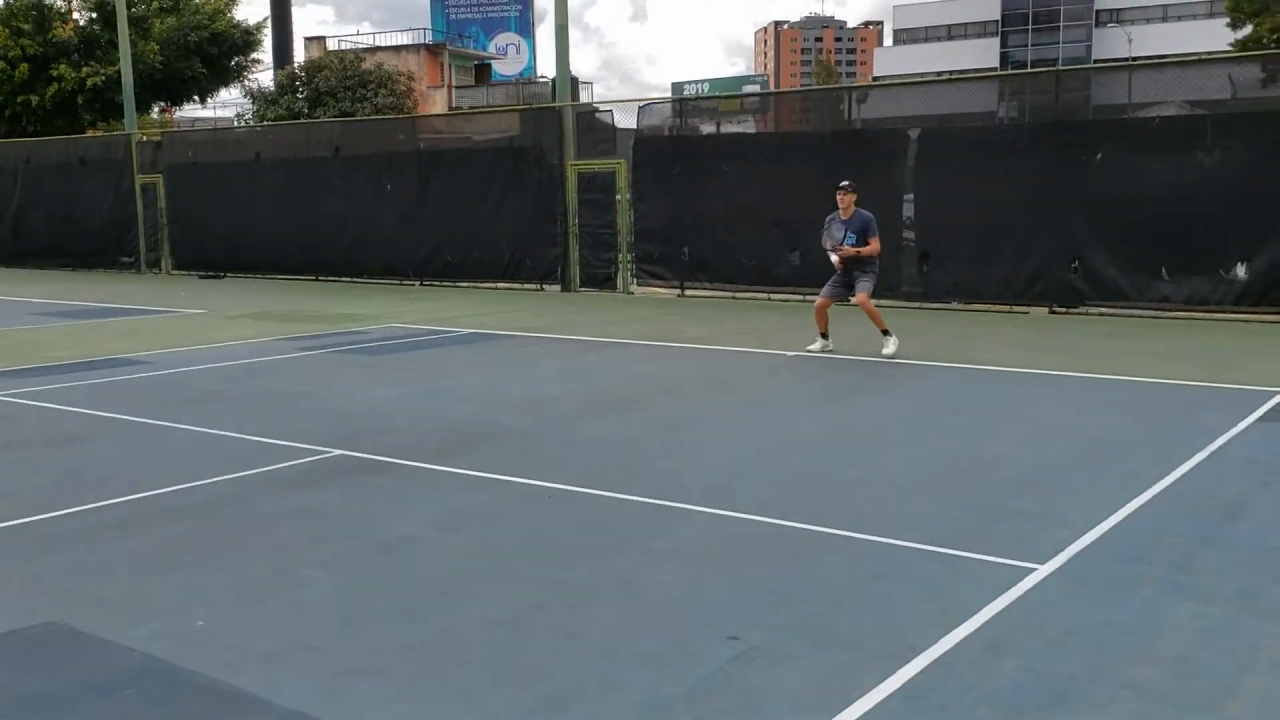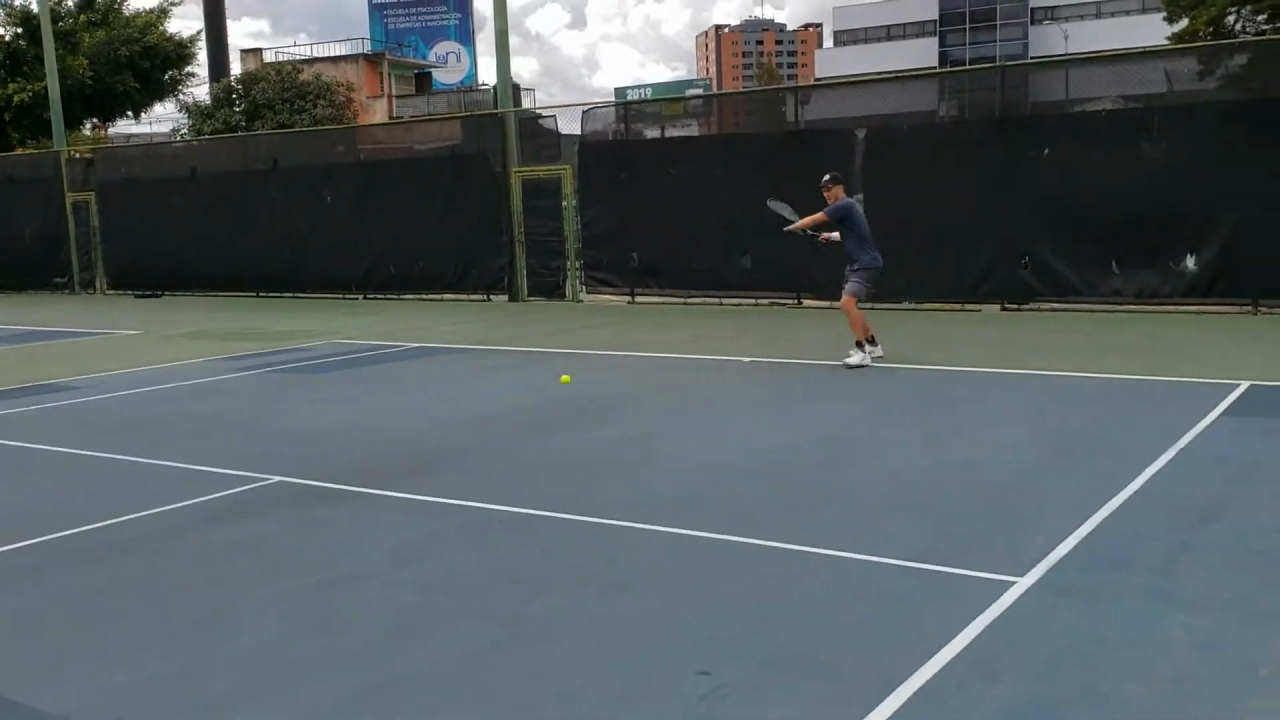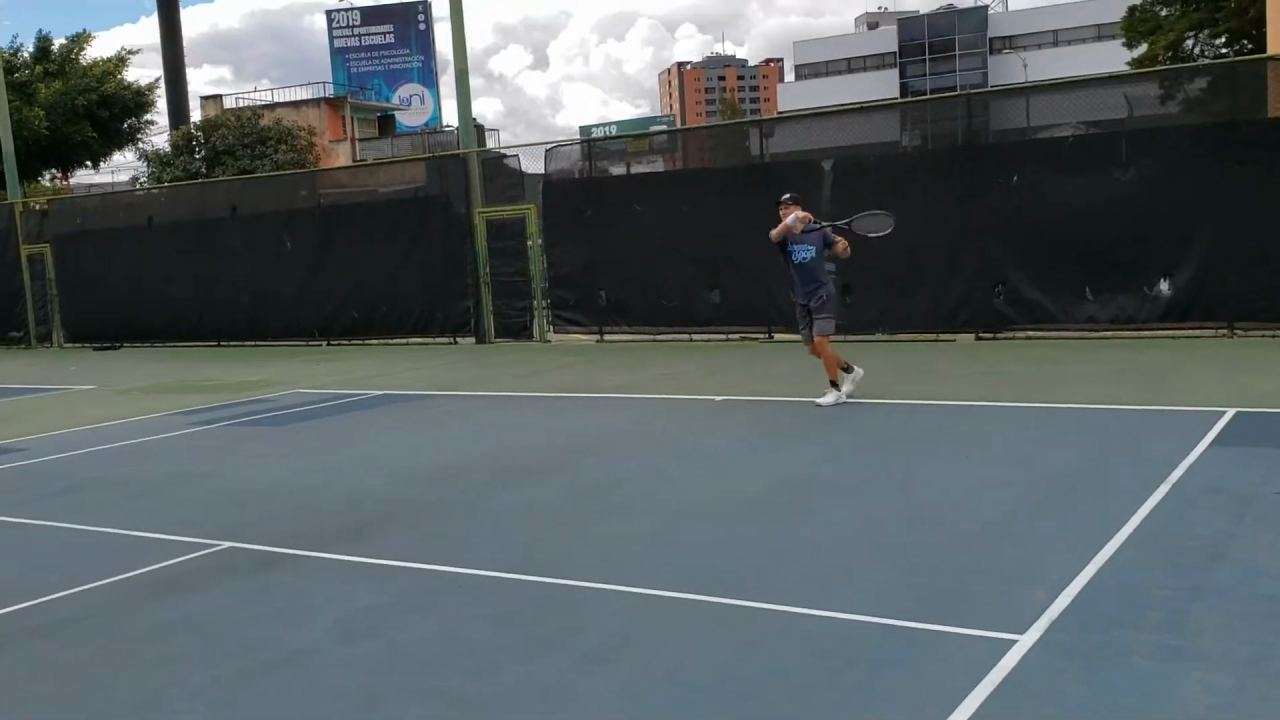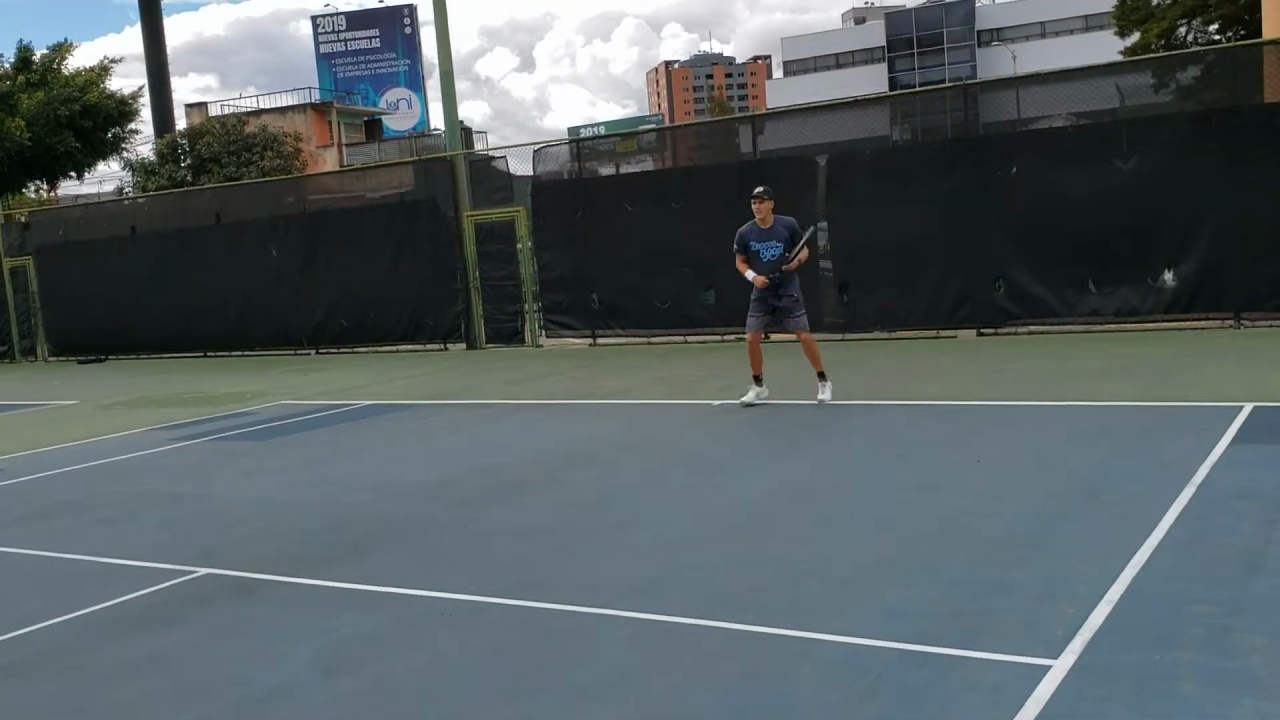
dt=0.7s
person 1, frame 1
left shoulder: (866, 218)
right shoulder: (831, 220)
left elbow: (876, 247)
left wrist: (853, 251)
right wrist: (834, 258)
left hip: (865, 269)
right hip: (844, 271)
left knee: (862, 300)
right knee: (820, 305)
left ankle: (889, 337)
right ankle: (824, 341)
person 1, frame 2
left shoulder: (844, 205)
right shoulder: (844, 207)
left elbow: (812, 220)
left wrist: (793, 227)
right wrist: (831, 236)
left hip: (867, 264)
right hip: (858, 264)
left knee: (847, 303)
right knee: (850, 306)
left ankle: (861, 352)
right ankle: (873, 346)
person 1, frame 3
left shoulder: (818, 231)
right shoulder: (780, 234)
left elbow: (843, 253)
right elbow: (775, 234)
left wrist: (845, 246)
right wrist: (793, 218)
left hip: (822, 295)
right hip: (801, 300)
left knee: (821, 341)
right knee: (813, 348)
left ankle: (837, 390)
right ankle: (850, 371)
person 1, frame 4
left shoulder: (789, 224)
right shoulder: (744, 233)
left elbow: (803, 249)
right elbow: (740, 263)
left wrist: (798, 260)
right wrist: (752, 276)
left hip: (788, 292)
right hip: (761, 295)
left knee: (805, 338)
right knee: (752, 339)
left ankle: (823, 382)
right ankle: (758, 387)
